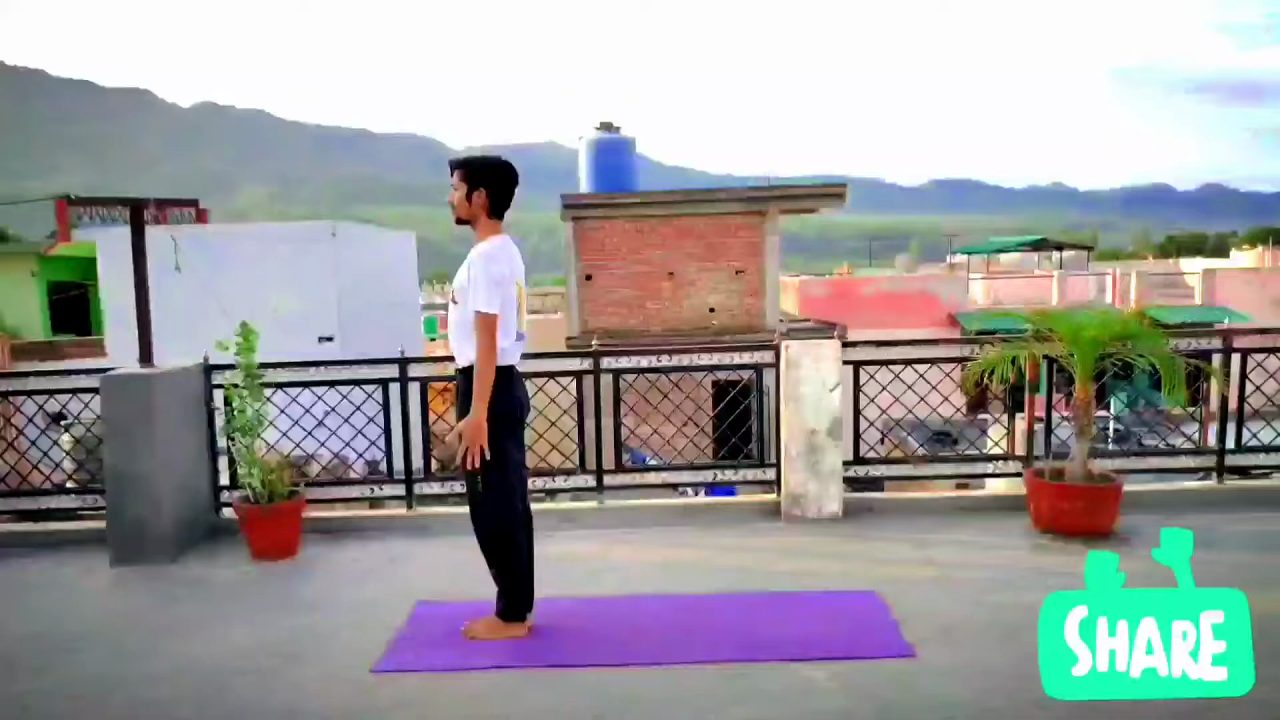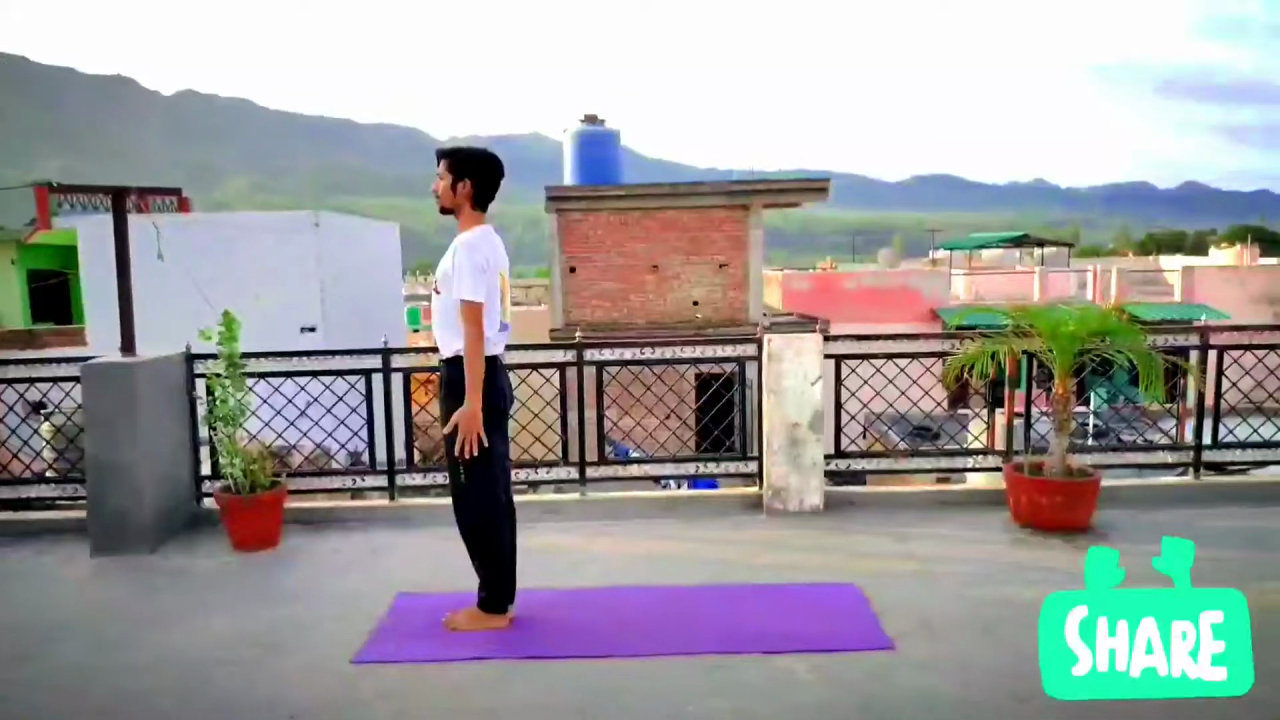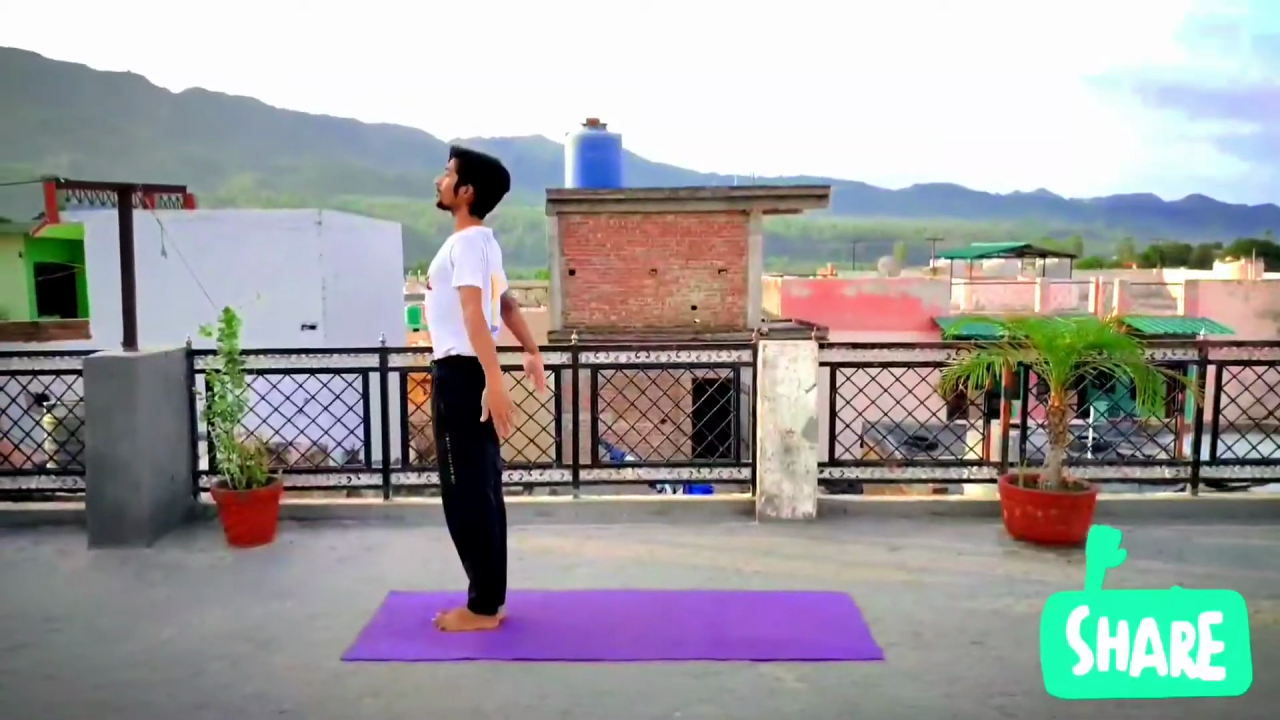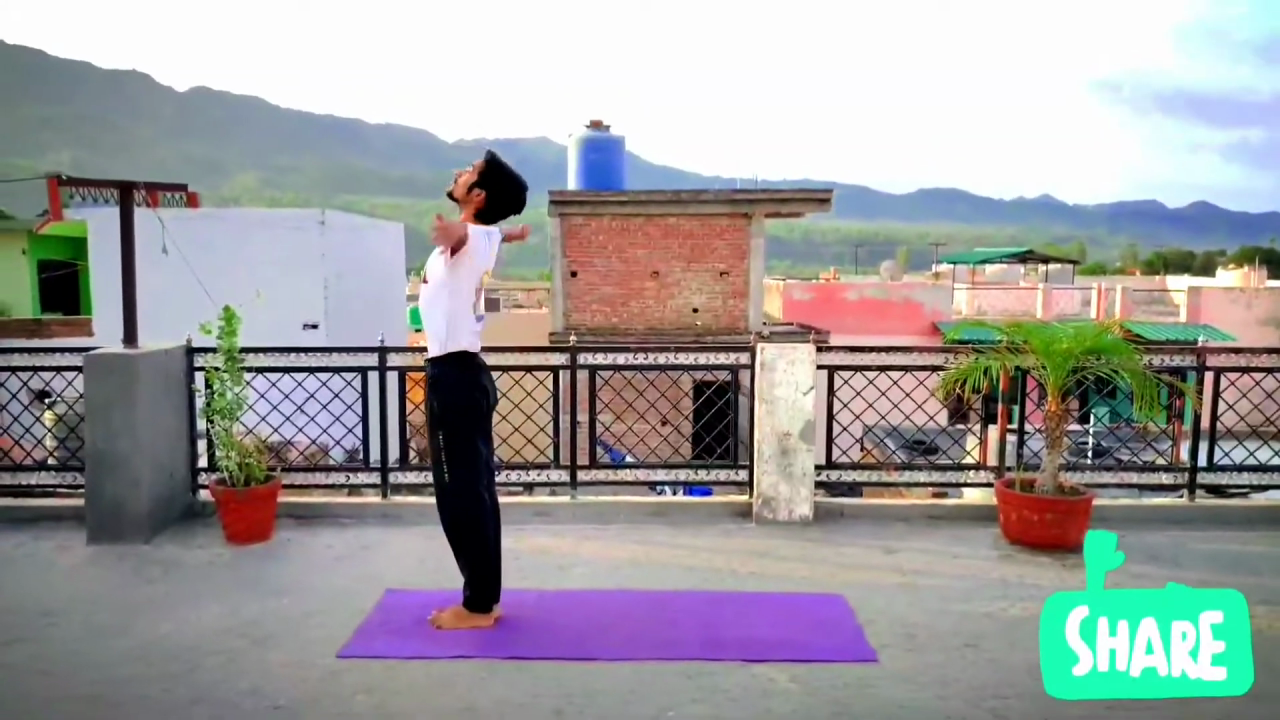
dt=0.2s
person 1, frame 1
left shoulder: (486, 257)
right shoulder: (504, 250)
left elbow: (487, 340)
left wrist: (477, 413)
left hip: (490, 389)
right hip: (504, 384)
left knee: (495, 505)
right knee: (507, 502)
left ankle: (512, 616)
right ankle: (516, 606)
person 1, frame 2
left shoulder: (469, 246)
right shoulder: (487, 240)
left elbow: (474, 329)
left wrist: (470, 402)
left hip: (469, 377)
right hip: (483, 378)
left knee: (477, 496)
right knee: (489, 493)
left ankle: (492, 607)
right ankle: (497, 597)
person 1, frame 3
left shoulder: (465, 243)
right shoulder: (483, 241)
left elbow: (475, 312)
right elbow: (509, 306)
left wrist: (493, 380)
right wrist: (530, 350)
left hip: (461, 377)
right hip: (466, 375)
left knee: (468, 496)
right knee: (479, 493)
left ankle: (482, 607)
right ankle: (488, 596)
person 1, frame 4
left shoulder: (467, 244)
right shoulder: (481, 234)
left elbow: (458, 238)
right elbow: (490, 233)
left wrist: (451, 233)
right wrist: (514, 230)
left hip: (454, 377)
right hip: (467, 374)
left knee: (463, 495)
right knee: (474, 494)
left ankle: (478, 605)
right ankle: (484, 597)
